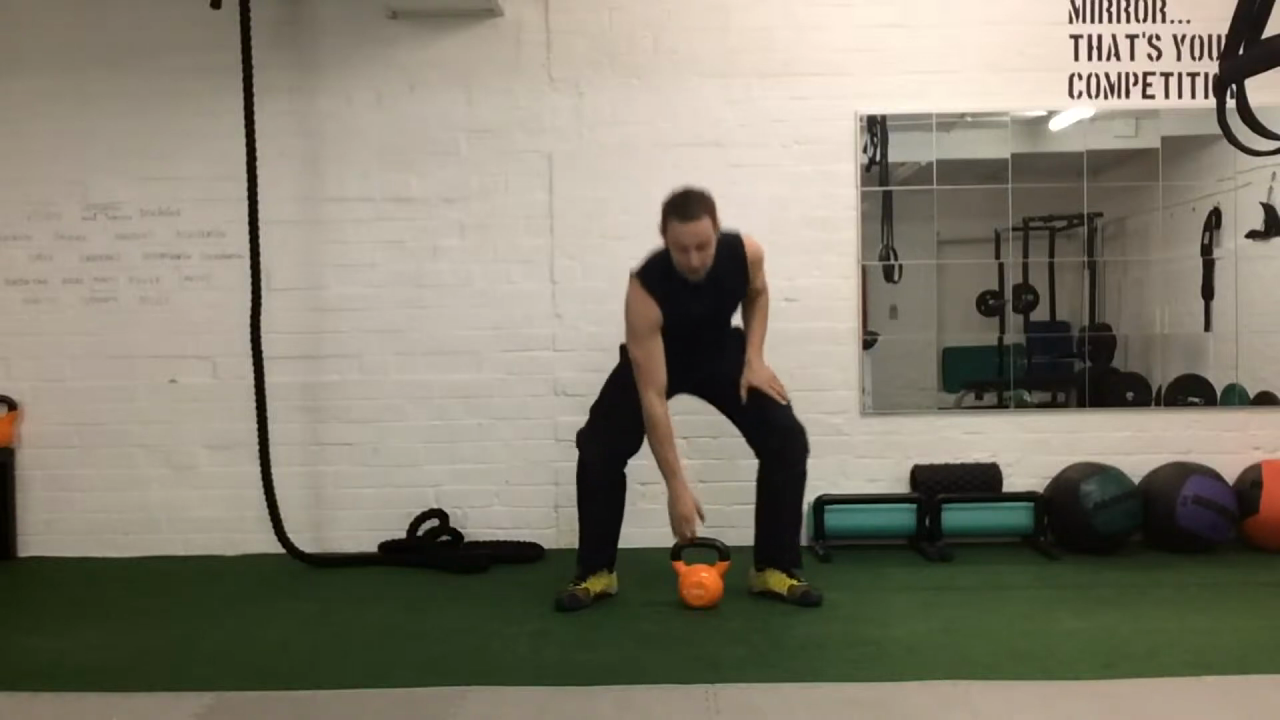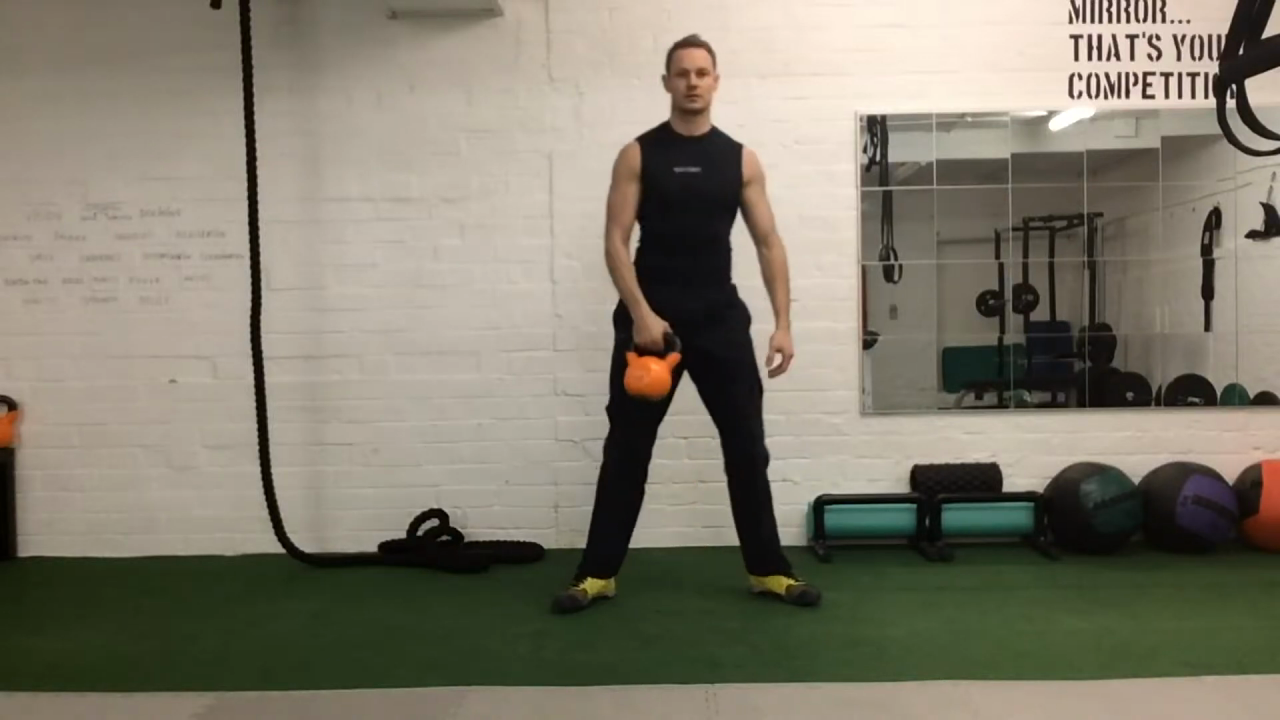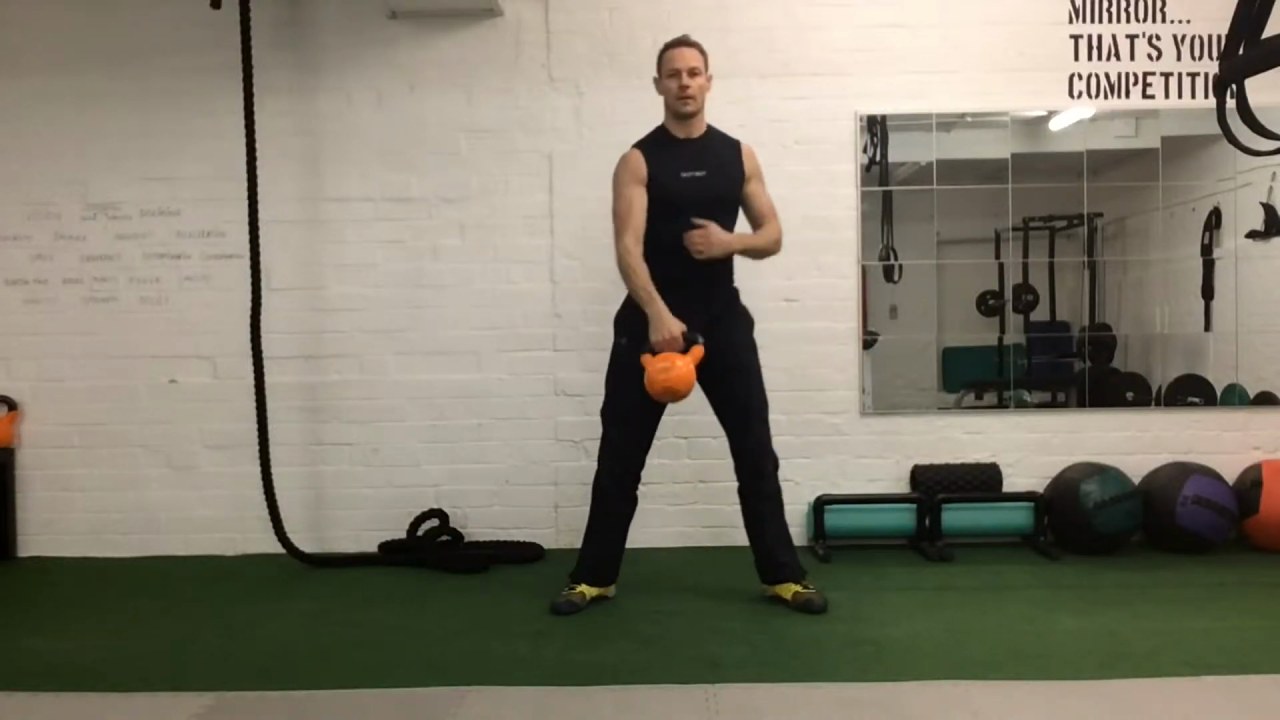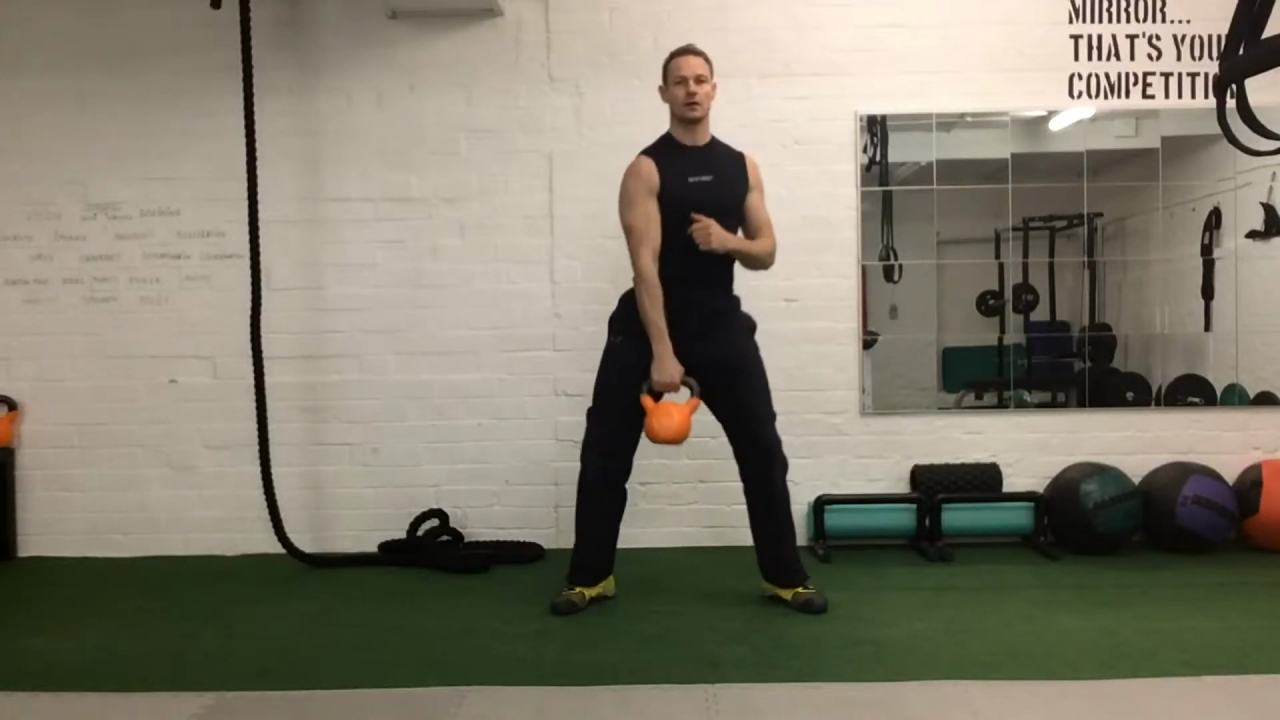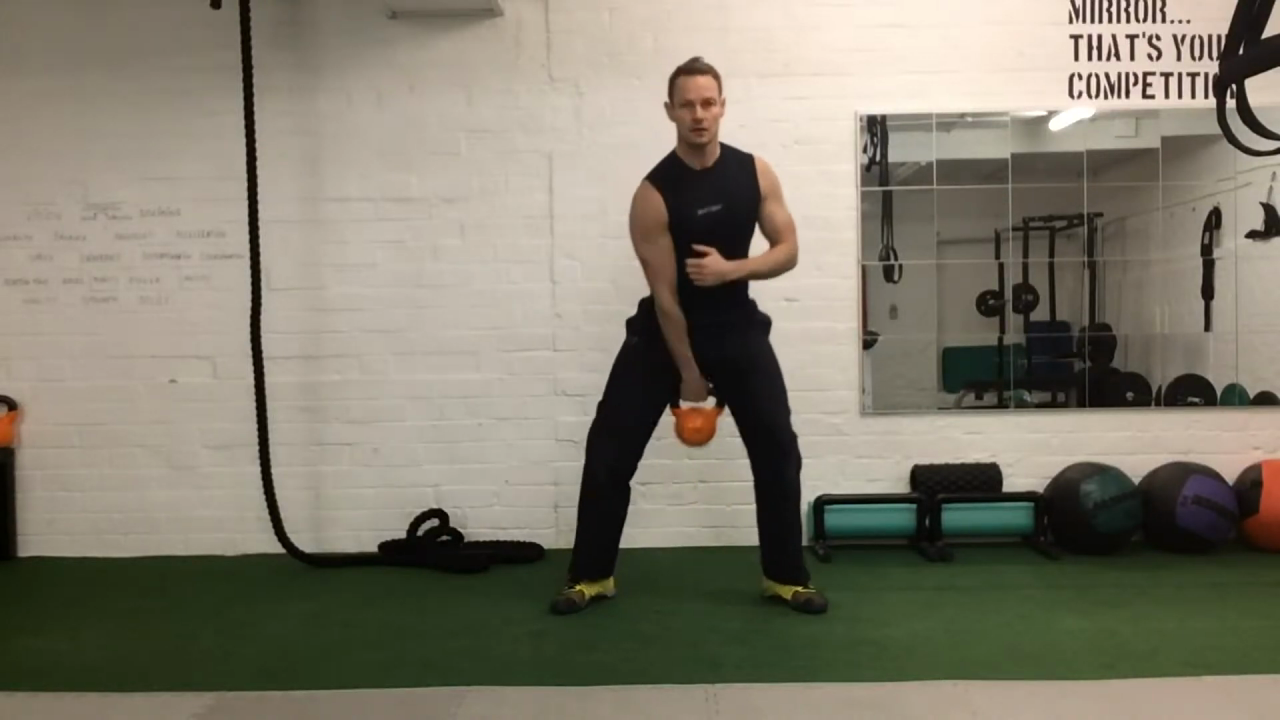
dt=1s
person 1, frame 1
left shoulder: (745, 253)
right shoulder: (645, 289)
right elbow: (652, 400)
left wrist: (754, 359)
right wrist: (676, 488)
left hip: (723, 354)
right hip: (656, 364)
left knee: (787, 441)
right knee: (599, 447)
left ankle: (774, 567)
right ankle: (596, 571)
person 1, frame 2
left shoulder: (741, 158)
right shoulder: (638, 154)
left elbow: (767, 241)
right elbow: (616, 240)
left wrist: (783, 323)
right wrist: (639, 313)
left hip: (720, 315)
right hip: (650, 313)
left knee: (746, 448)
right knee: (626, 449)
left ankle: (768, 569)
right ankle: (598, 573)
person 1, frame 3
left shoulder: (738, 154)
right shoulder: (638, 160)
left elbow: (773, 232)
right elbow: (627, 247)
left wrist: (733, 241)
right wrist: (657, 315)
left hip: (721, 316)
right hip: (652, 319)
left knee: (755, 451)
right knee: (620, 455)
left ankle: (783, 575)
right ankle: (594, 576)
person 1, frame 4
left shoulder: (742, 166)
right shoulder: (645, 169)
left elbow: (767, 251)
right elbow: (645, 265)
left wrist: (729, 241)
right wrist: (661, 354)
left hip: (722, 325)
right hip: (645, 327)
left knee: (764, 452)
right knee: (603, 454)
left ankle: (785, 577)
right ankle: (590, 577)
person 1, frame 5
left shoulder: (756, 172)
right shoulder: (653, 195)
left elbow: (788, 250)
right elbow: (665, 294)
left wrist: (732, 268)
right wrist: (689, 374)
left hip: (738, 326)
right hip: (664, 329)
left knee: (778, 448)
right knee: (608, 449)
left ankle: (786, 576)
right ankle: (591, 575)
